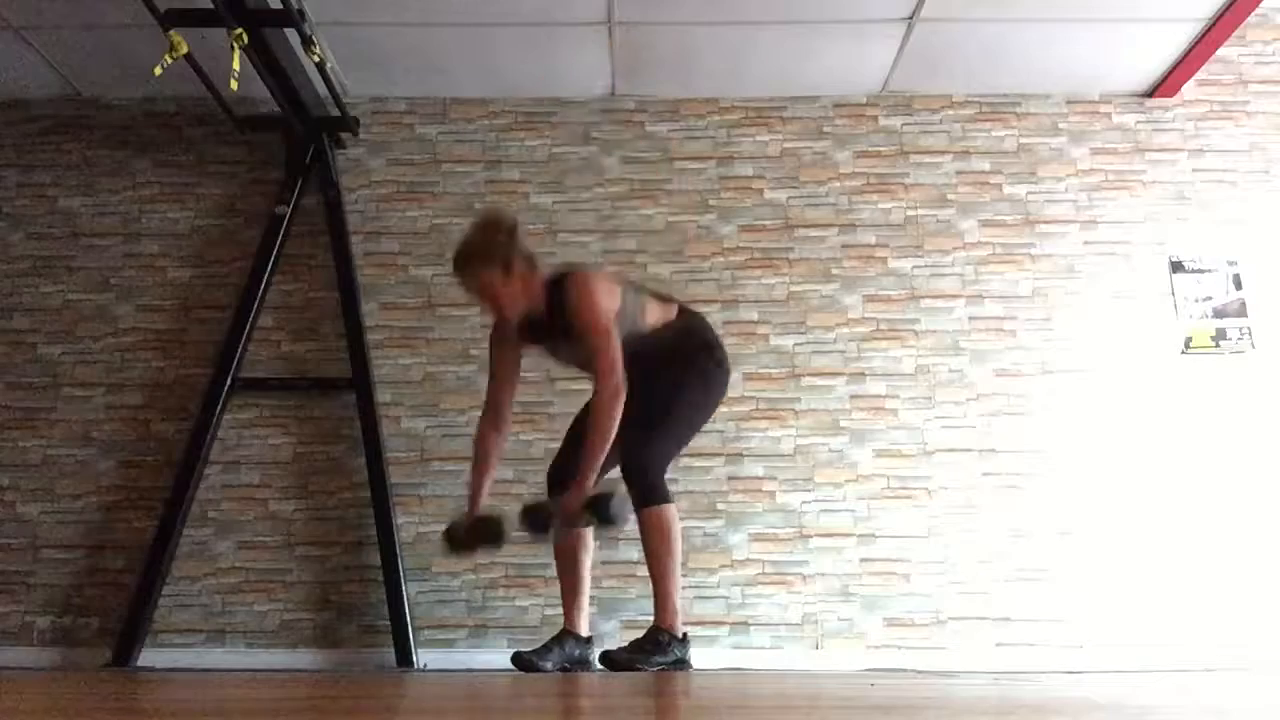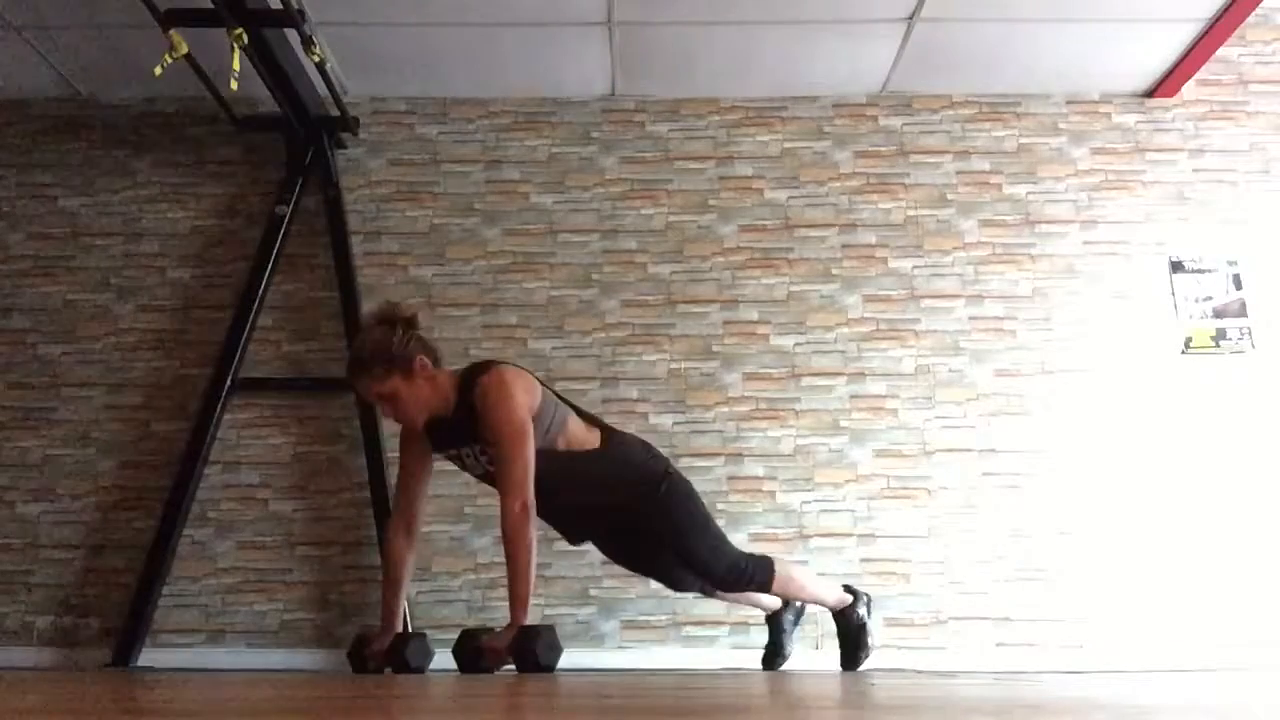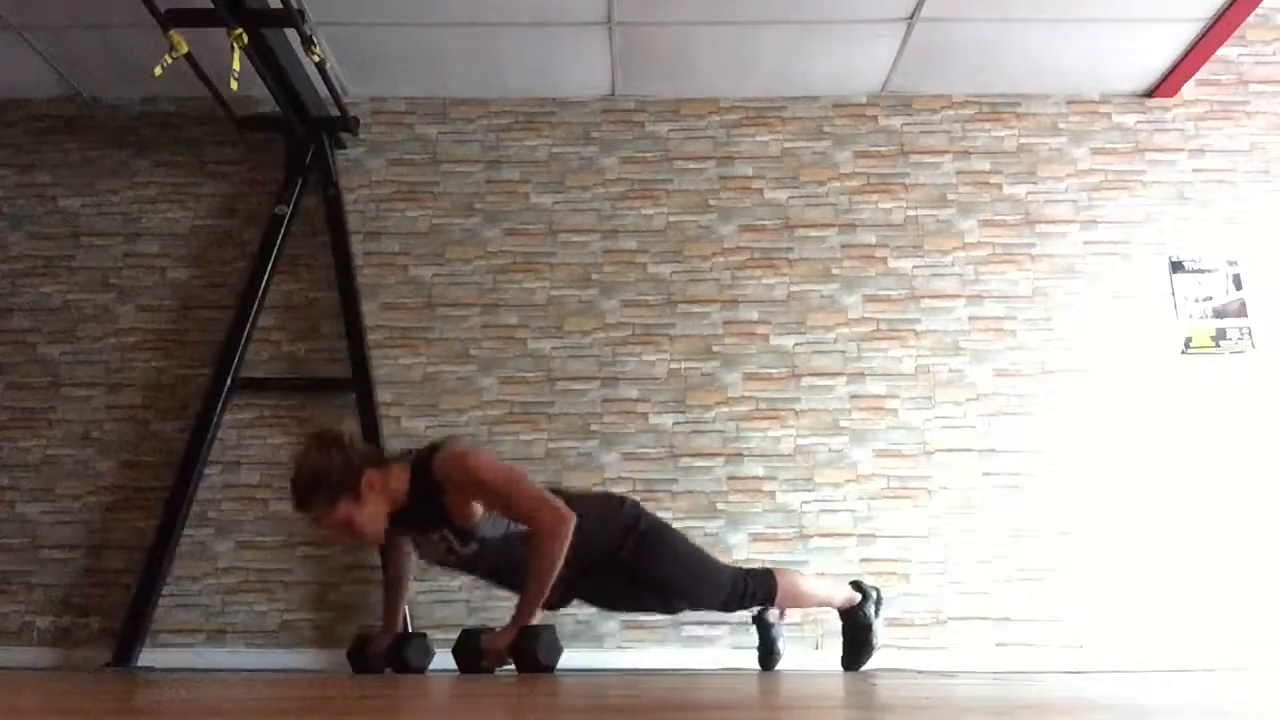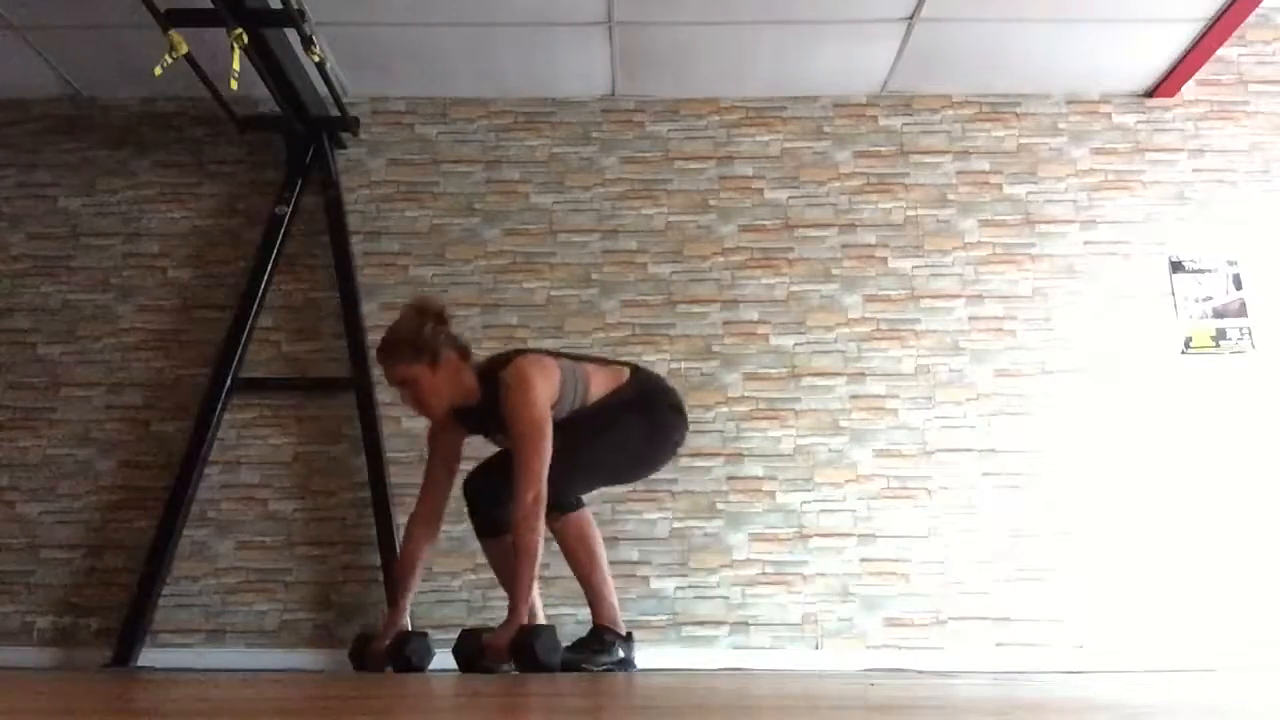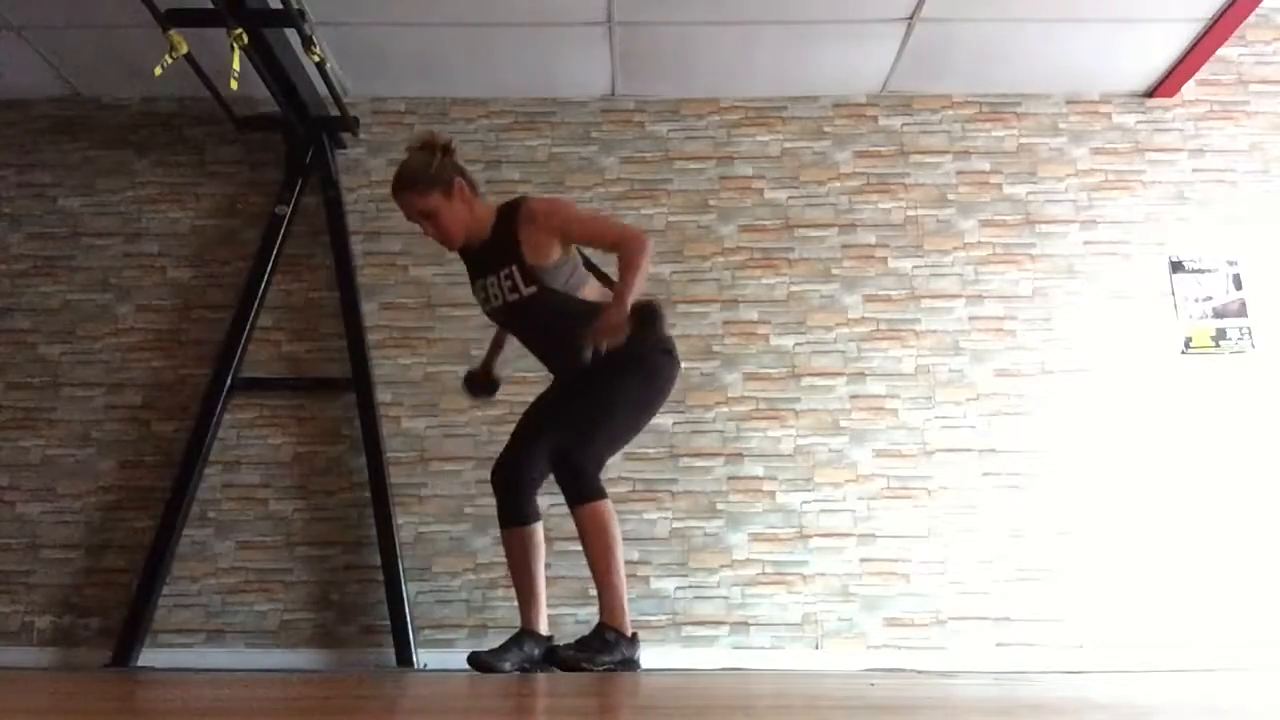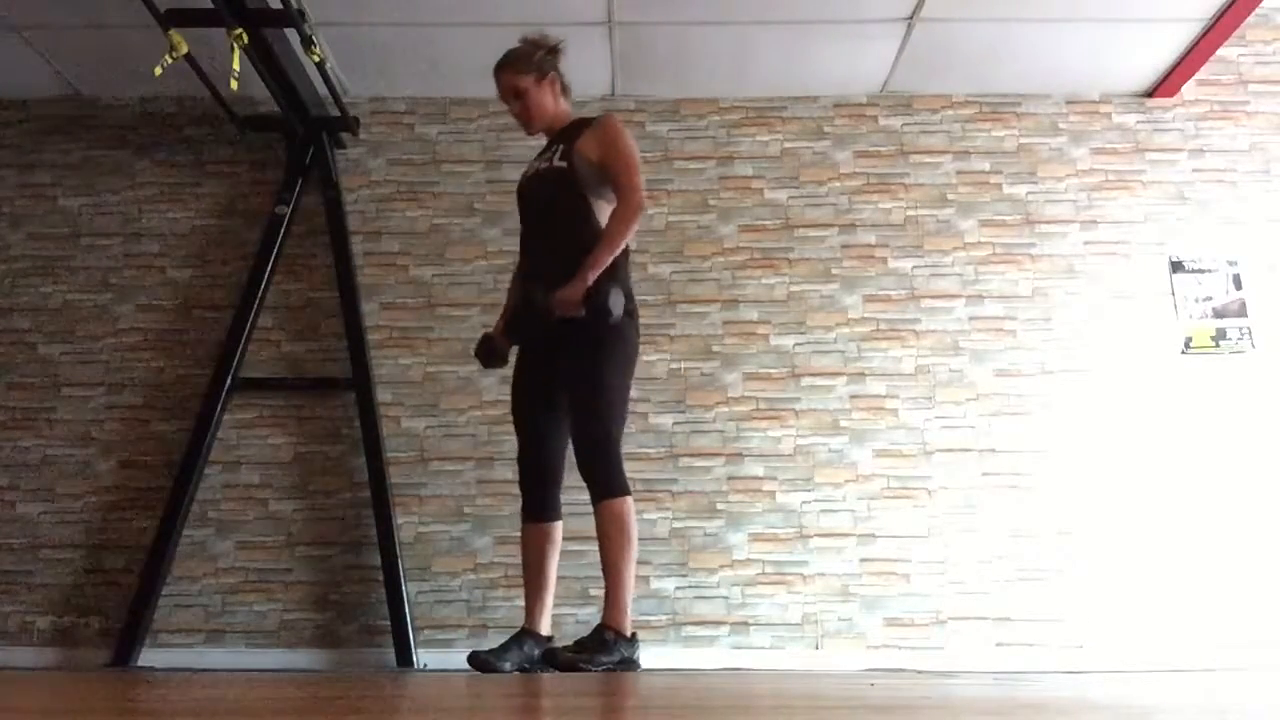
dt=0.7s
person 1, frame 1
left shoulder: (579, 293)
right shoulder: (511, 324)
left elbow: (613, 387)
right elbow: (493, 420)
left wrist: (586, 482)
right wrist: (474, 506)
left hip: (692, 362)
right hip: (643, 375)
left knee: (640, 456)
right knee: (565, 477)
left ankle: (670, 638)
right ankle: (575, 637)
person 1, frame 2
left shoulder: (496, 390)
right shoulder: (425, 423)
left elbow: (518, 509)
right elbow: (404, 526)
left wrist: (517, 625)
right wrist: (390, 627)
left hip: (633, 480)
right hip: (594, 504)
left knee: (732, 570)
right knee: (688, 575)
left ankle: (847, 604)
right ankle: (779, 611)
person 1, frame 3
left shoulder: (454, 468)
right shoulder: (390, 498)
left elbow: (558, 520)
right elbow: (397, 566)
left wrist: (519, 623)
right wrist: (390, 633)
left hip: (610, 538)
right hip: (575, 566)
left knee: (729, 589)
right knee: (694, 598)
left ankle: (856, 599)
right ankle: (766, 615)
person 1, frame 4
left shoulder: (519, 381)
right shoulder: (453, 417)
left elbow: (531, 501)
right elbow: (426, 518)
left wrist: (515, 617)
right wrist: (395, 619)
left hip: (652, 414)
right hip: (598, 424)
left knee: (547, 479)
right knee: (484, 490)
left ankle: (613, 637)
person 1, frame 5
left shoulder: (533, 218)
right shoulder: (473, 256)
left elbow: (635, 242)
left wrist: (623, 310)
right wrist: (492, 357)
left hip: (638, 359)
right hip: (582, 370)
left knee: (573, 457)
right knee: (512, 475)
left ankle: (617, 635)
right ankle: (534, 634)
person 1, frame 6
left shoulder: (601, 131)
right shoulder: (542, 158)
left elbow: (633, 202)
left wrist: (585, 278)
right wrist: (509, 312)
left hip: (596, 316)
right hip: (545, 326)
left knee: (597, 457)
right knee: (537, 473)
left ankle: (618, 633)
right ankle: (536, 634)
